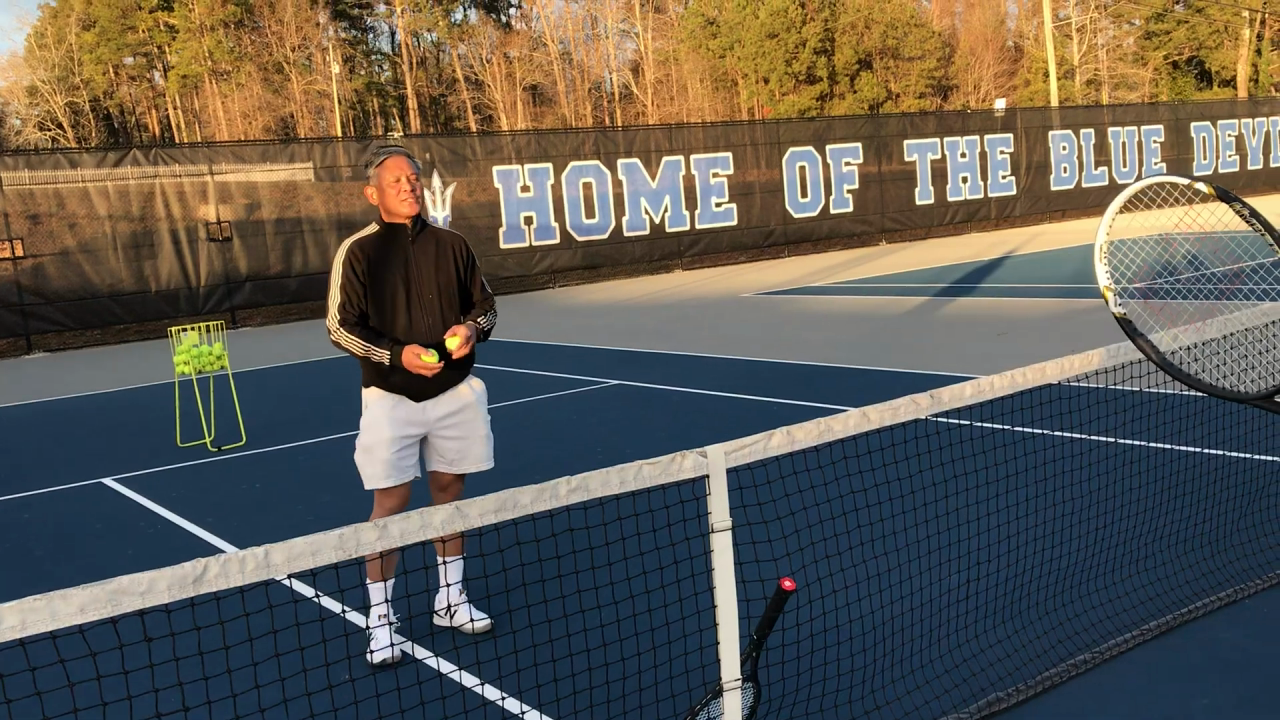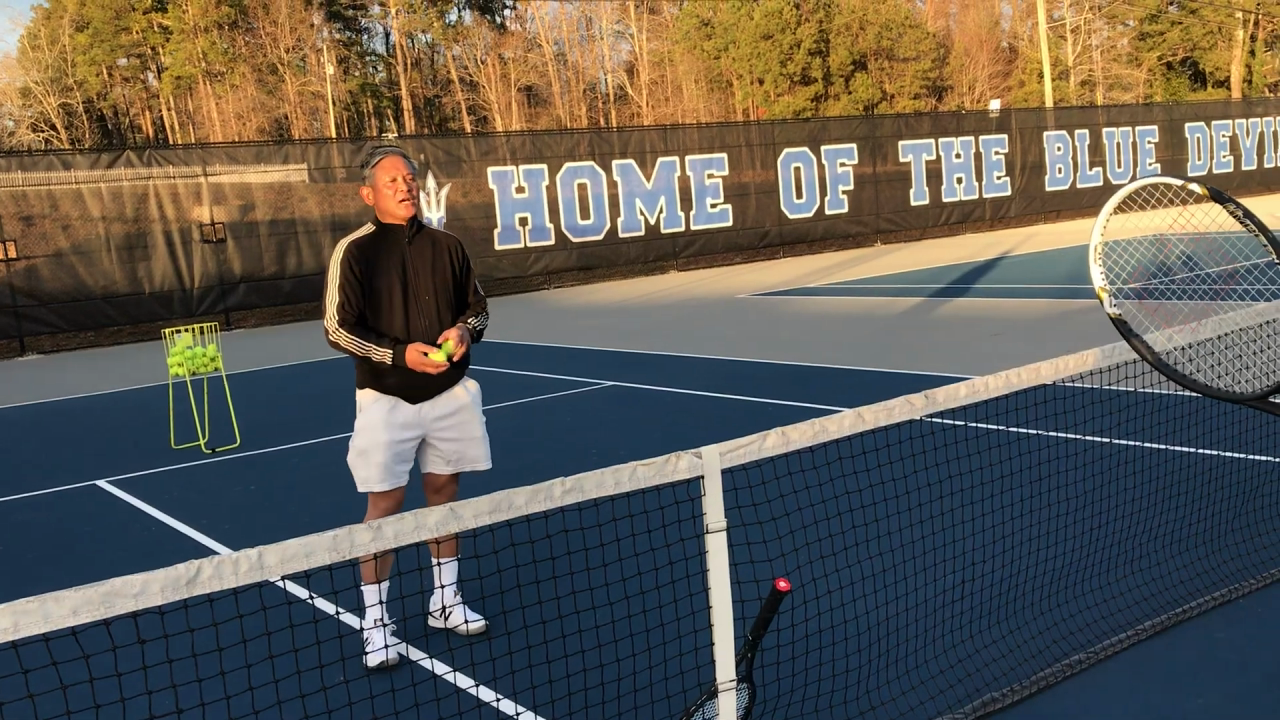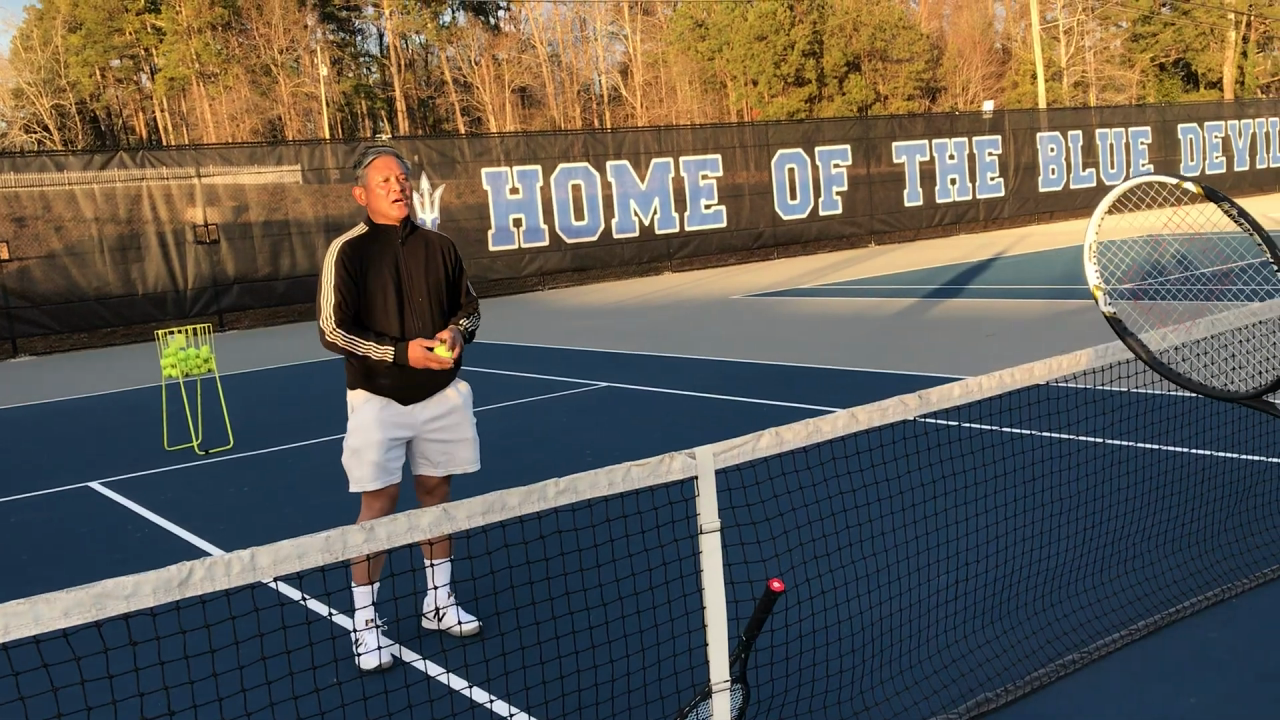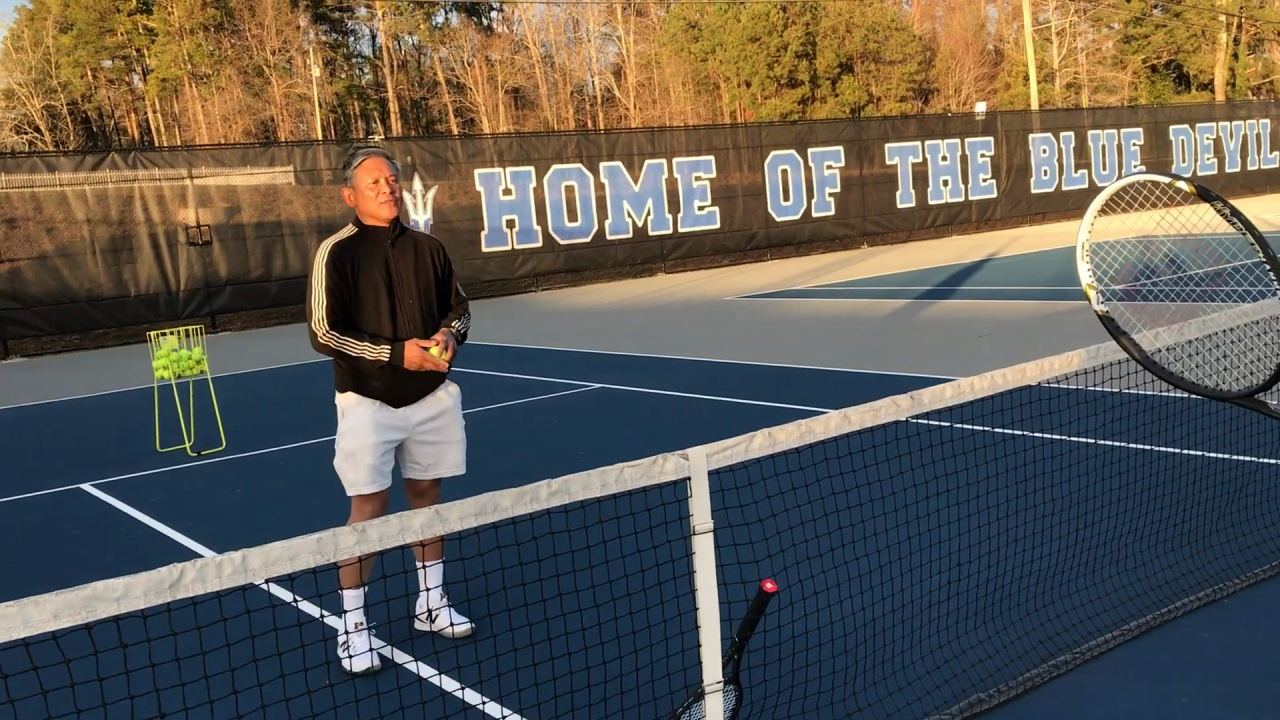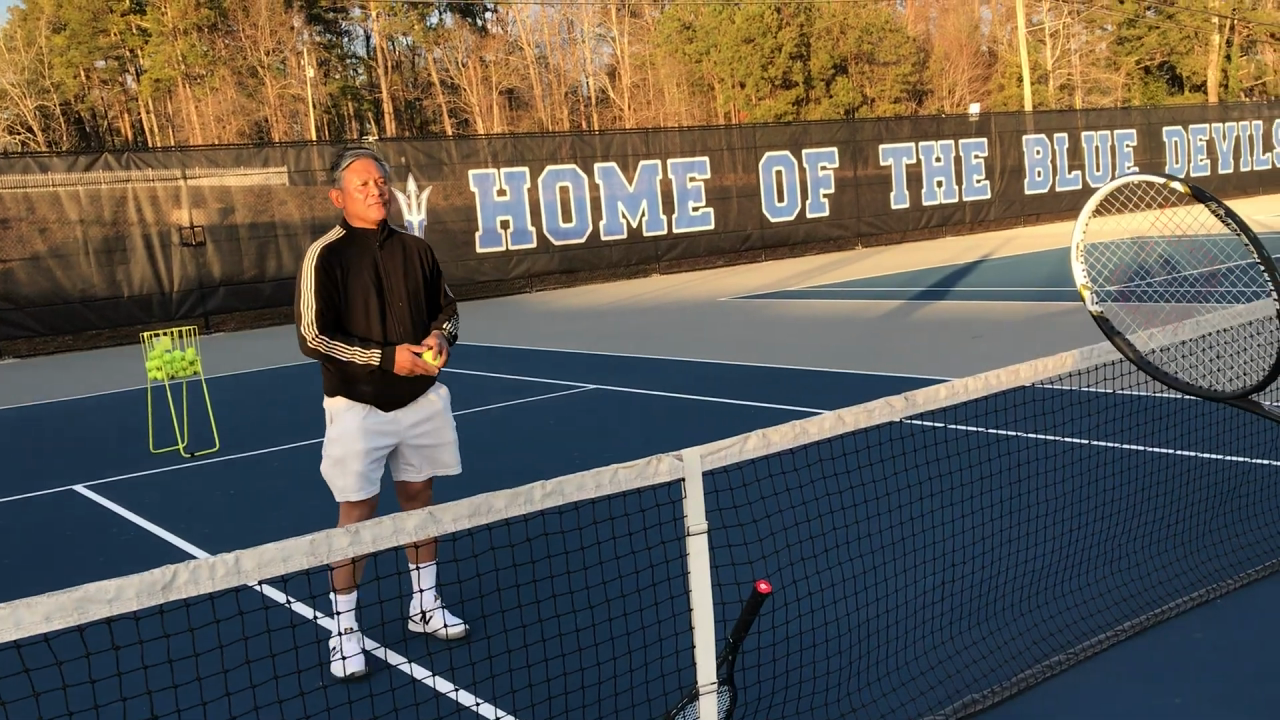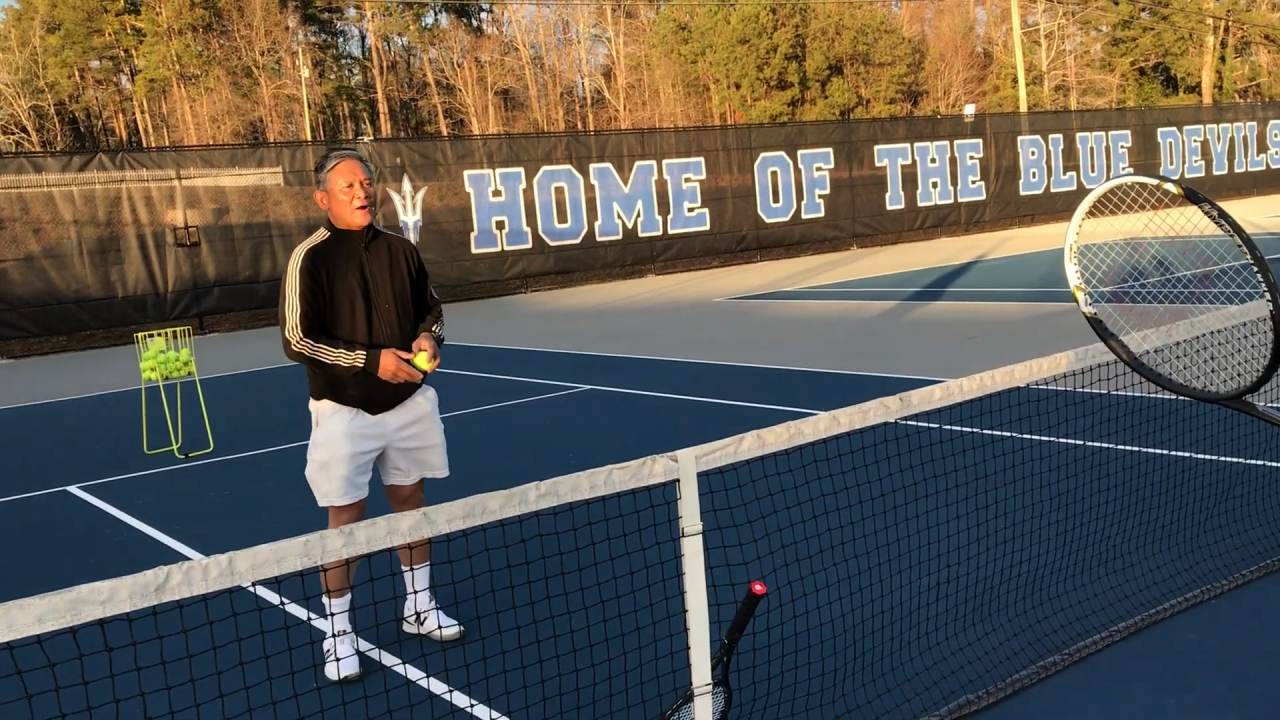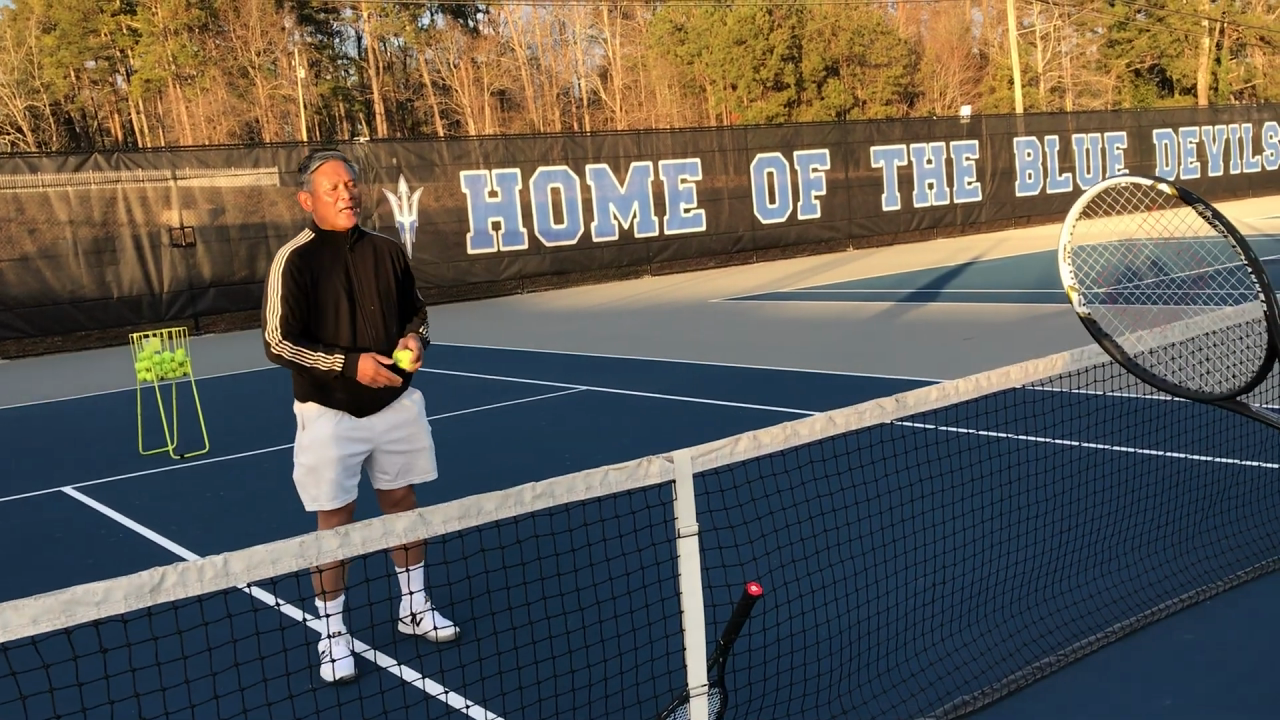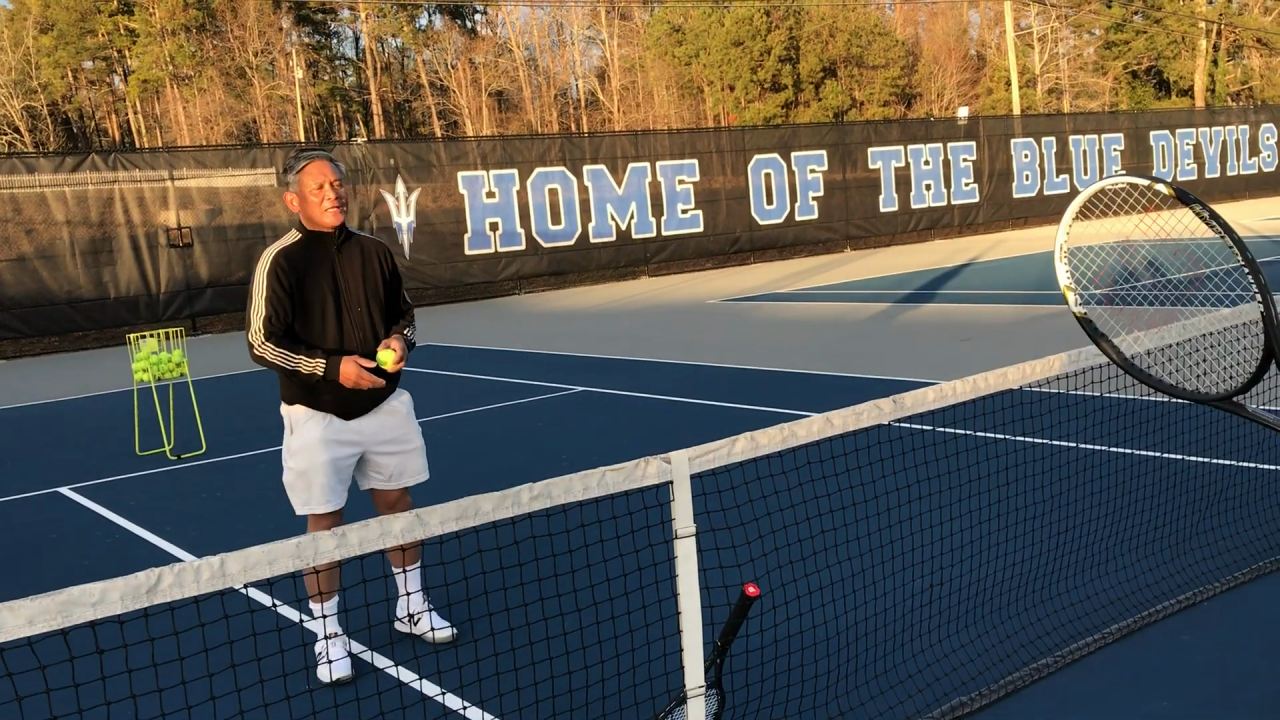
dt=0.1s
person 1, frame 1
left shoulder: (452, 244)
right shoulder: (358, 251)
left elbow: (485, 303)
right elbow: (341, 328)
left wrist: (473, 328)
right wrist: (396, 355)
left hip: (454, 389)
right hip: (390, 396)
left knee: (449, 491)
right knee: (391, 502)
left ankle: (451, 599)
right ankle: (380, 616)
person 1, frame 2
left shoulder: (448, 245)
right shoulder: (354, 251)
left elbow: (477, 306)
right elbow: (338, 328)
left wrist: (465, 330)
right wrist: (399, 354)
left hip: (449, 391)
right hip: (386, 398)
left knee: (443, 492)
right knee: (385, 504)
left ankle: (445, 600)
right ankle: (375, 619)
person 1, frame 3
left shoulder: (439, 246)
right shoulder: (347, 252)
left elbow: (468, 305)
right elbow: (332, 331)
left wrist: (457, 332)
right wrist: (400, 352)
left hip: (441, 393)
right hip: (378, 398)
left knee: (435, 494)
right knee: (377, 504)
left ankle: (439, 602)
right ankle: (365, 622)
person 1, frame 4
left shoulder: (428, 247)
right shoulder: (336, 253)
left elbow: (458, 307)
right elbow: (324, 333)
left wrist: (449, 334)
right wrist: (396, 352)
left hip: (431, 395)
right hip: (367, 401)
left knee: (426, 496)
right knee: (368, 508)
left ankle: (431, 603)
right ankle: (353, 625)
person 1, frame 5
left shoulder: (416, 249)
right shoulder: (325, 256)
left elbow: (445, 307)
right elbow: (313, 337)
left wrist: (440, 337)
right wrist: (386, 356)
left hip: (420, 398)
right hip: (357, 406)
left knee: (418, 498)
right knee: (357, 515)
left ankle: (425, 604)
right ankle: (345, 630)
person 1, frame 6
left shoulder: (402, 250)
right shoulder: (310, 258)
left elbow: (430, 309)
right elbow: (298, 341)
left wrist: (429, 338)
right wrist: (370, 360)
left hip: (408, 400)
right hip: (343, 410)
left knee: (409, 500)
right knee: (345, 518)
left ankle: (419, 606)
right ankle: (338, 631)
person 1, frame 7
left shoulder: (387, 251)
right shoulder: (294, 260)
left elbow: (415, 311)
right elbow: (278, 343)
left wrist: (415, 339)
right wrist: (350, 364)
left hip: (395, 403)
right hip: (330, 413)
left knee: (402, 504)
right knee: (334, 521)
left ankle: (415, 607)
right ankle: (333, 634)
person 1, frame 8
left shoulder: (375, 252)
right shoulder: (280, 261)
left elbow: (403, 312)
right elbow: (262, 345)
left wrist: (400, 341)
right wrist: (332, 367)
left hip: (384, 404)
right hip: (318, 416)
left knee: (396, 504)
right knee: (325, 524)
left ankle: (412, 606)
right ankle: (328, 635)
